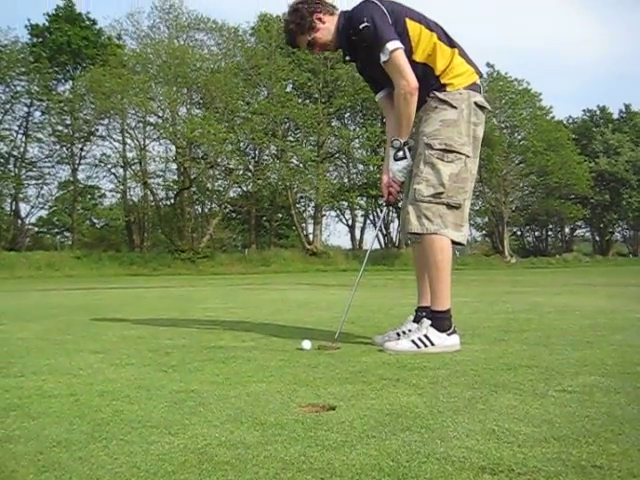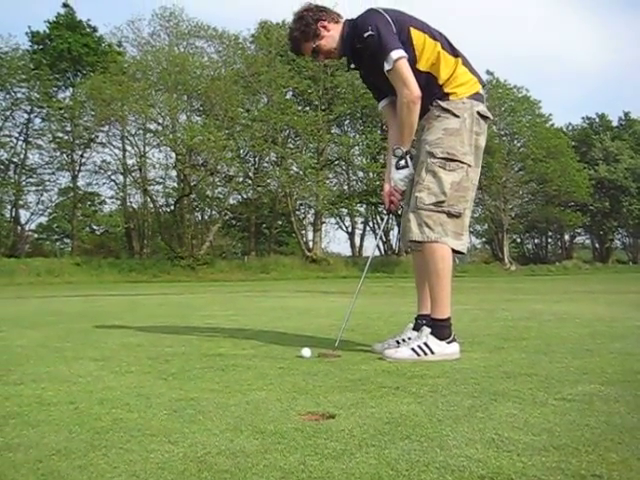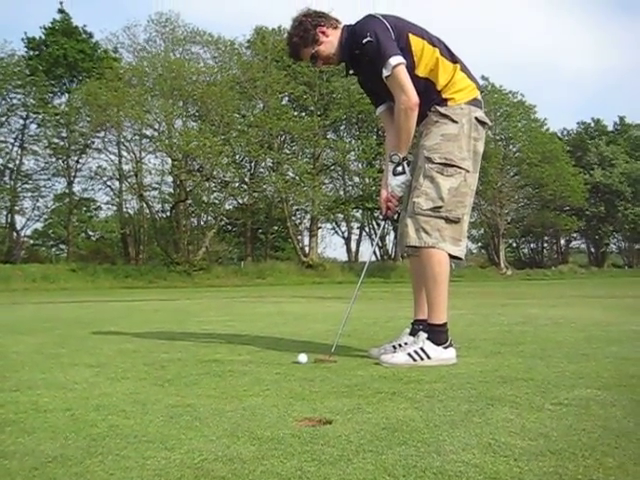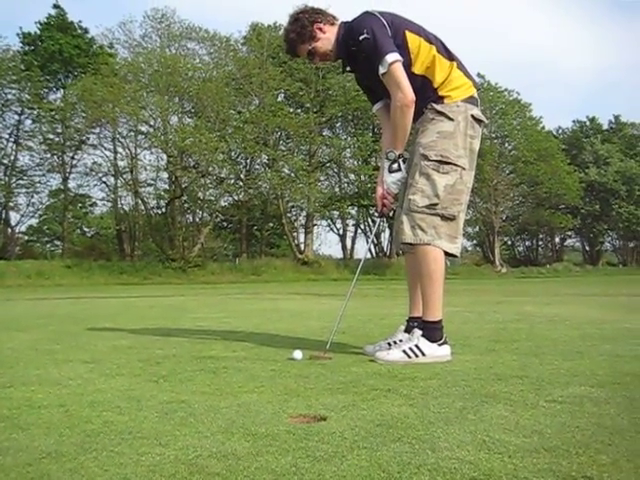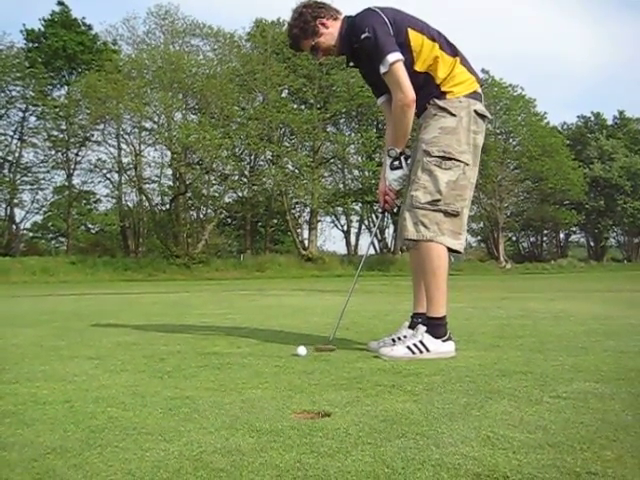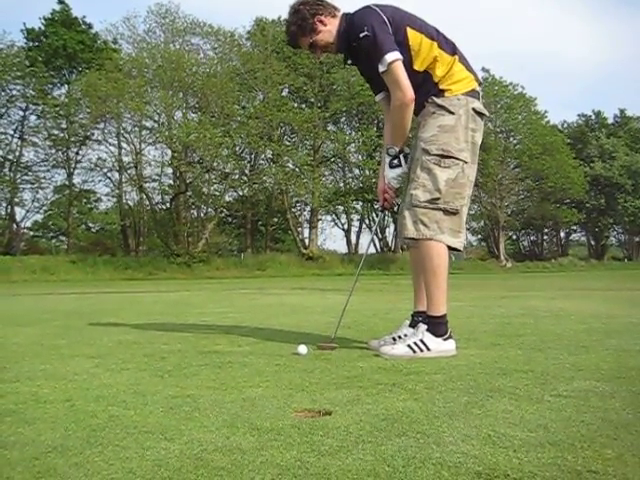
dt=0.5s
person 1, frame 1
right shoulder: (356, 45)
left elbow: (408, 86)
right elbow: (391, 108)
left wrist: (399, 149)
right wrist: (389, 167)
left hip: (454, 95)
right hip: (434, 105)
left knee: (431, 209)
right knee: (416, 214)
left ankle: (441, 326)
right ankle: (424, 317)
person 1, frame 2
left shoulder: (370, 26)
right shoulder: (361, 53)
left elbow: (411, 94)
right elbow: (393, 117)
left wrist: (401, 157)
right wrist: (391, 176)
left hip: (457, 104)
right hip: (437, 113)
left knee: (431, 215)
right knee: (417, 219)
left ankle: (441, 333)
right ankle: (424, 325)
person 1, frame 3
left shoulder: (368, 32)
right shoulder: (360, 60)
left elbow: (409, 101)
right elbow: (391, 123)
left wrist: (398, 164)
right wrist: (388, 182)
left hip: (455, 110)
right hip: (436, 120)
left knee: (428, 222)
right knee: (414, 226)
left ankle: (437, 340)
right ankle: (420, 331)
person 1, frame 4
left shoulder: (365, 28)
right shoulder: (357, 58)
left elbow: (405, 98)
right elbow: (388, 120)
left wrist: (394, 160)
right wrist: (384, 179)
left hip: (451, 106)
right hip: (433, 116)
left knee: (424, 219)
right knee: (411, 223)
left ankle: (432, 336)
right ankle: (415, 327)
person 1, frame 5
right shoulder: (360, 48)
left elbow: (405, 97)
right elbow: (393, 110)
left wrist: (394, 157)
right wrist: (387, 173)
left hip: (455, 102)
right hip: (441, 109)
left knee: (427, 215)
right knee: (416, 217)
left ankle: (436, 333)
right ankle: (419, 324)
person 1, frame 6
right shoulder: (359, 45)
left elbow: (404, 95)
right elbow: (391, 108)
left wrist: (395, 155)
right wrist: (386, 170)
left hip: (453, 99)
right hip: (438, 107)
left knee: (427, 213)
right knee: (415, 217)
left ankle: (437, 331)
right ankle: (420, 322)
